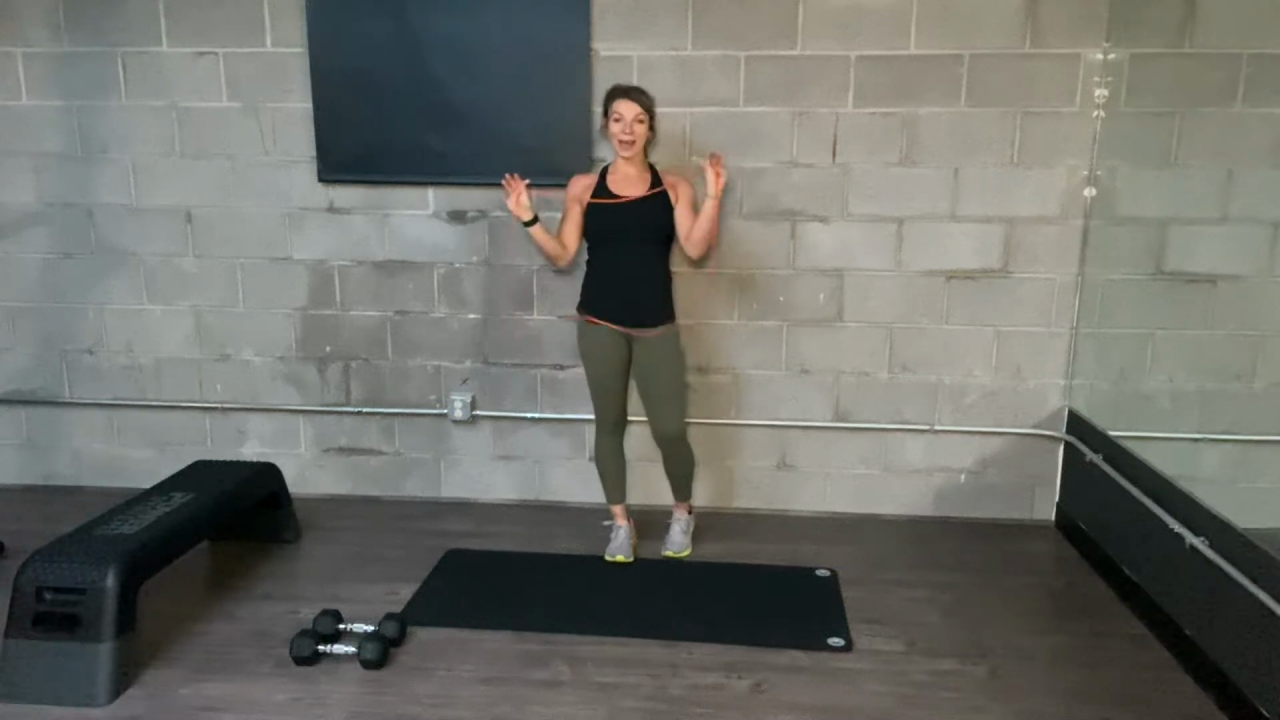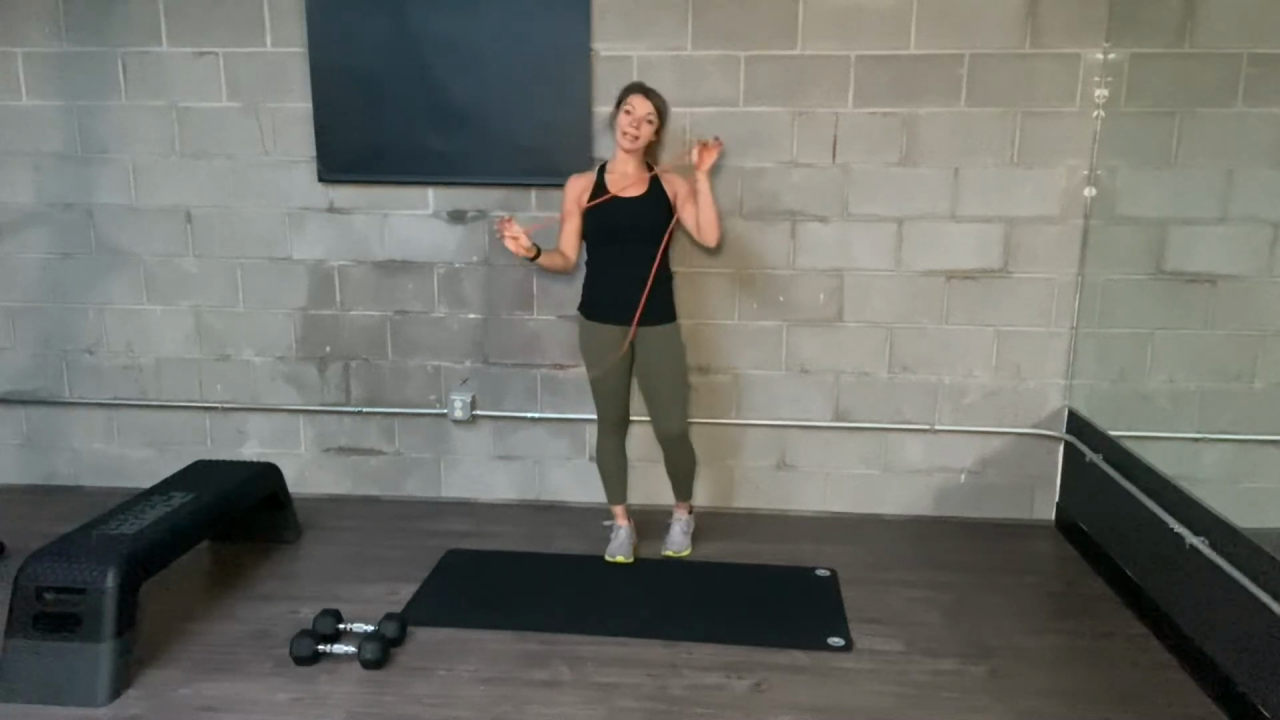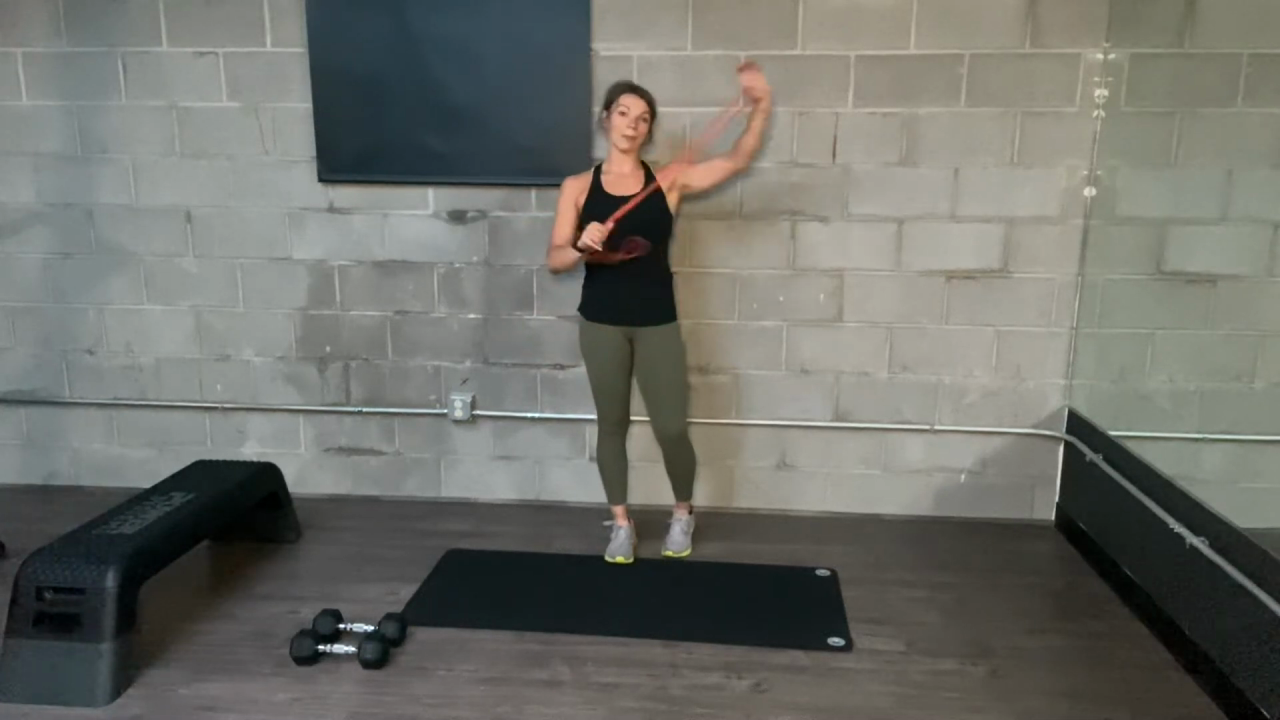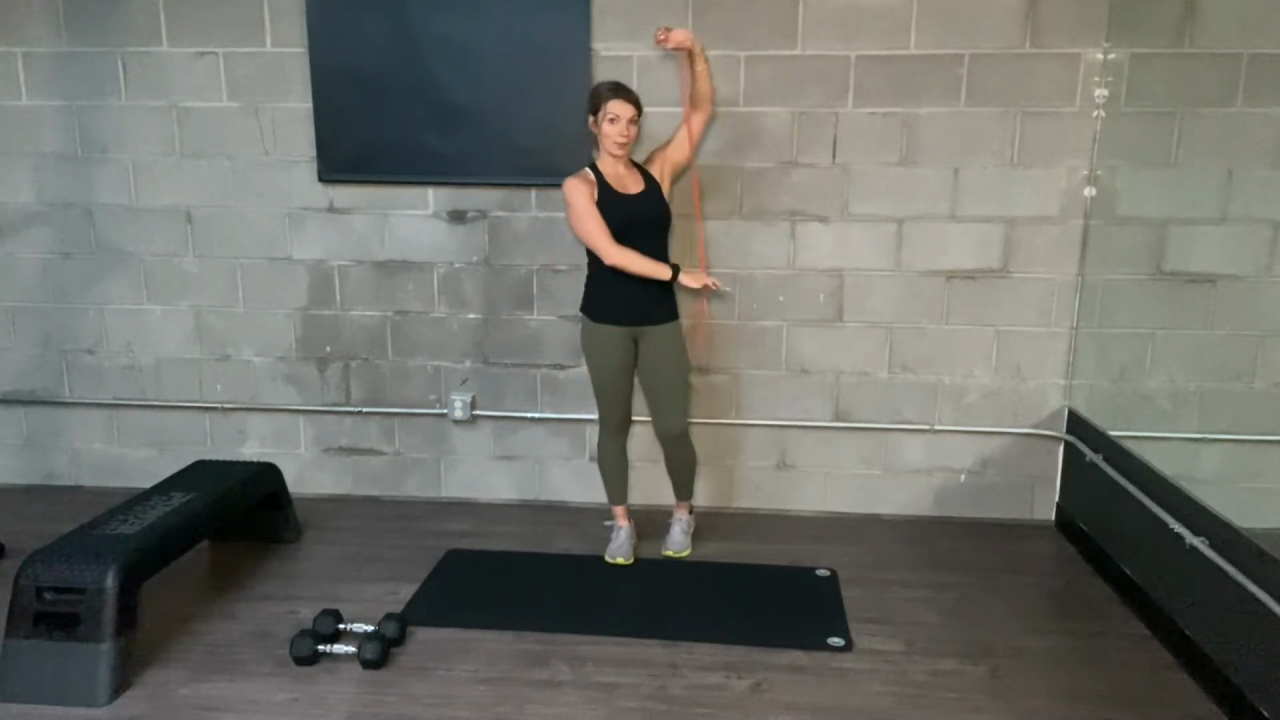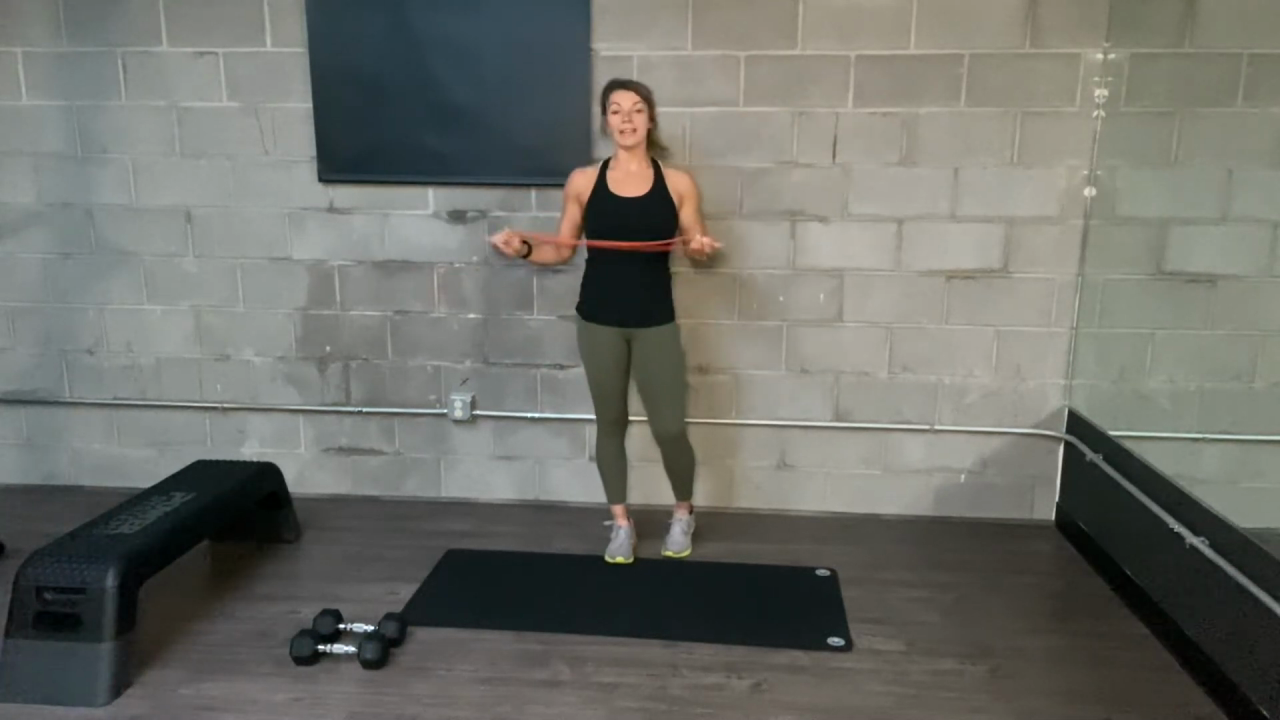
dt=1s
person 1, frame 1
left shoulder: (674, 186)
right shoulder: (583, 186)
left elbow: (695, 248)
right elbow: (562, 255)
left wrist: (713, 195)
right wrist: (528, 219)
left hip: (655, 323)
right hip: (600, 321)
left knee: (670, 429)
right knee: (609, 423)
left ankle: (682, 513)
right ankle: (621, 523)
person 1, frame 2
left shoulder: (671, 185)
right shoulder: (581, 186)
left elbow: (710, 238)
right elbow: (567, 258)
left wrist: (701, 176)
right wrist: (531, 251)
left hip: (657, 322)
right hip: (600, 321)
left knee: (672, 429)
right knee: (611, 424)
left ankle: (682, 513)
right ankle: (621, 523)
person 1, frame 3
left shoulder: (669, 179)
right shoulder: (578, 187)
left elbow: (739, 159)
right elbow: (555, 259)
left wrist: (760, 105)
right wrist: (581, 245)
left hip: (657, 322)
right hip: (601, 322)
left knee: (671, 428)
right knee: (612, 424)
left ankle: (682, 514)
right ankle: (621, 523)
person 1, frame 4
left shoulder: (657, 171)
right shoulder: (580, 186)
left elbow: (702, 110)
right elbow: (610, 253)
left wrist: (694, 52)
right wrist: (677, 274)
left hip: (659, 321)
right hip: (606, 322)
left knee: (673, 427)
right knee: (614, 424)
left ankle: (682, 514)
right ankle: (622, 523)
person 1, frame 5
left shoulder: (678, 183)
right shoulder: (583, 181)
left elbow: (695, 244)
right elbow: (563, 249)
left wrist: (700, 247)
right wrist: (523, 248)
left hip: (655, 322)
right hip: (599, 320)
left knee: (670, 428)
right knee: (610, 424)
left ankle: (683, 513)
right ankle: (621, 523)
